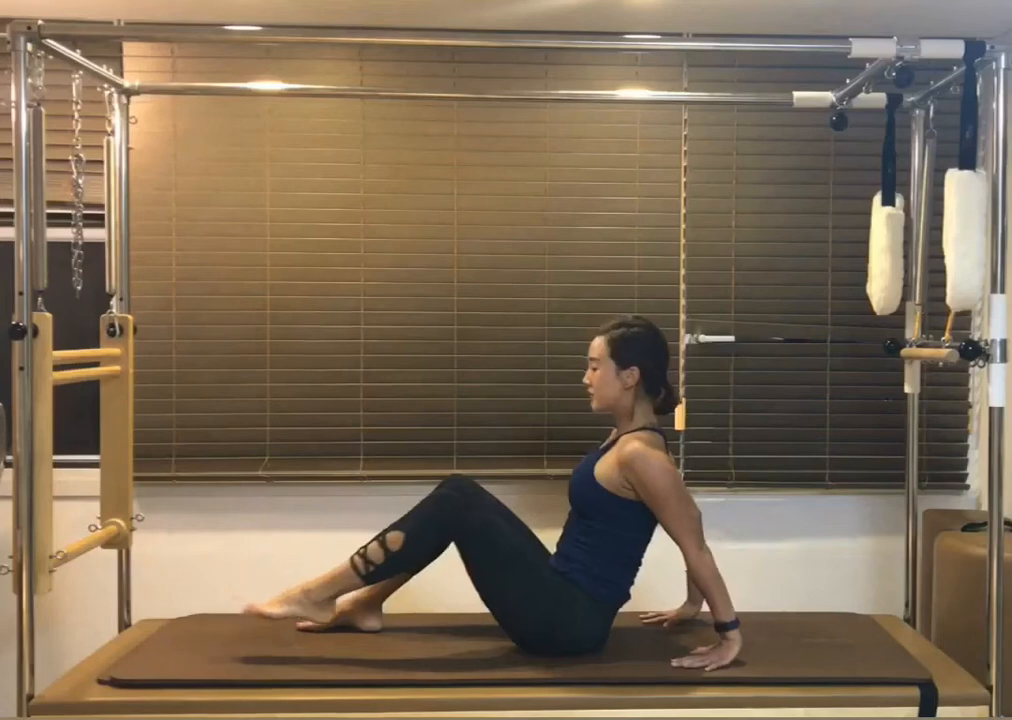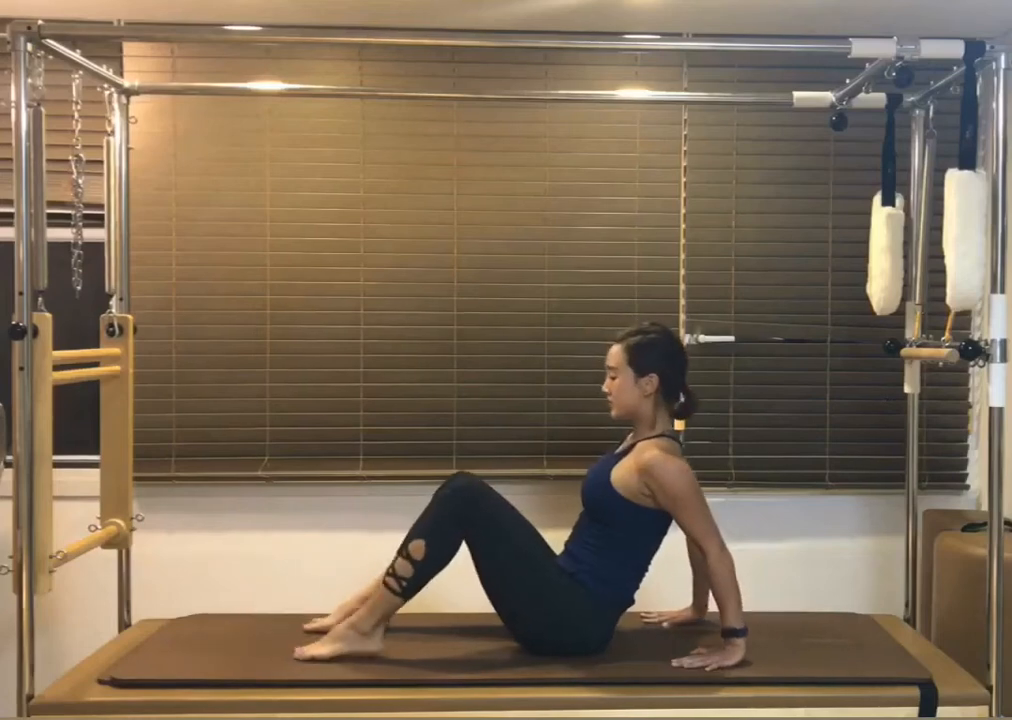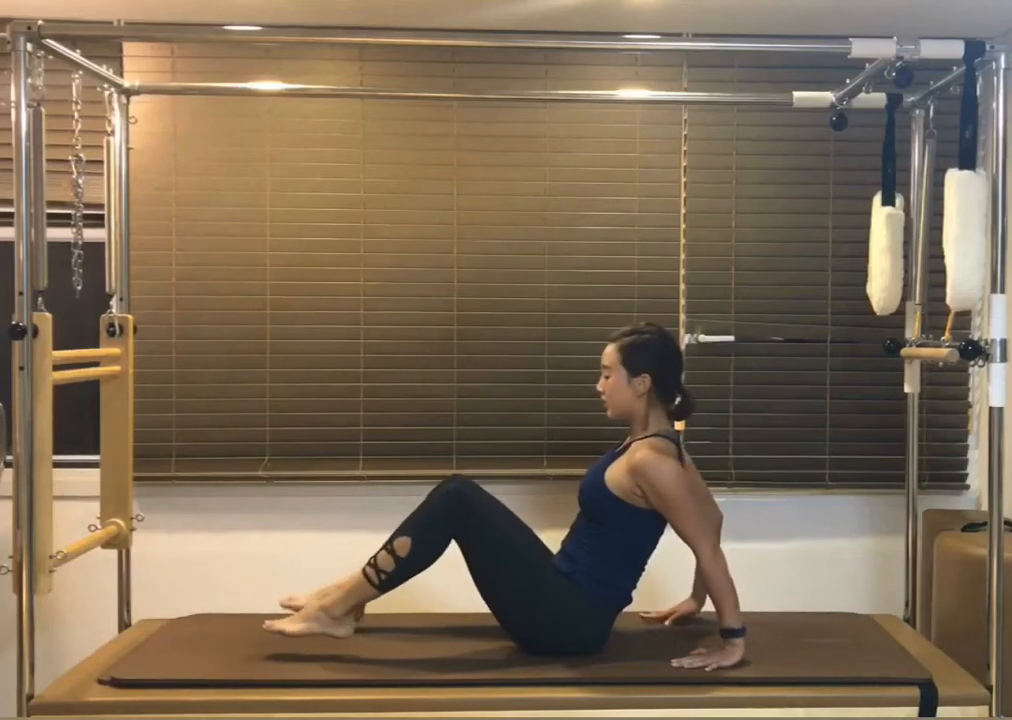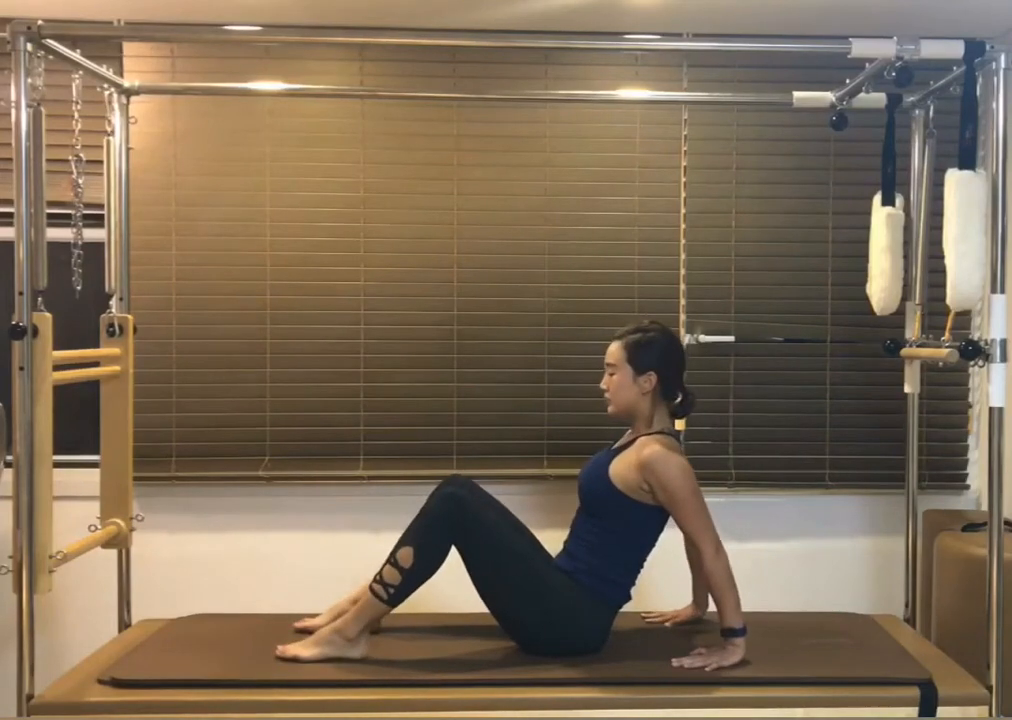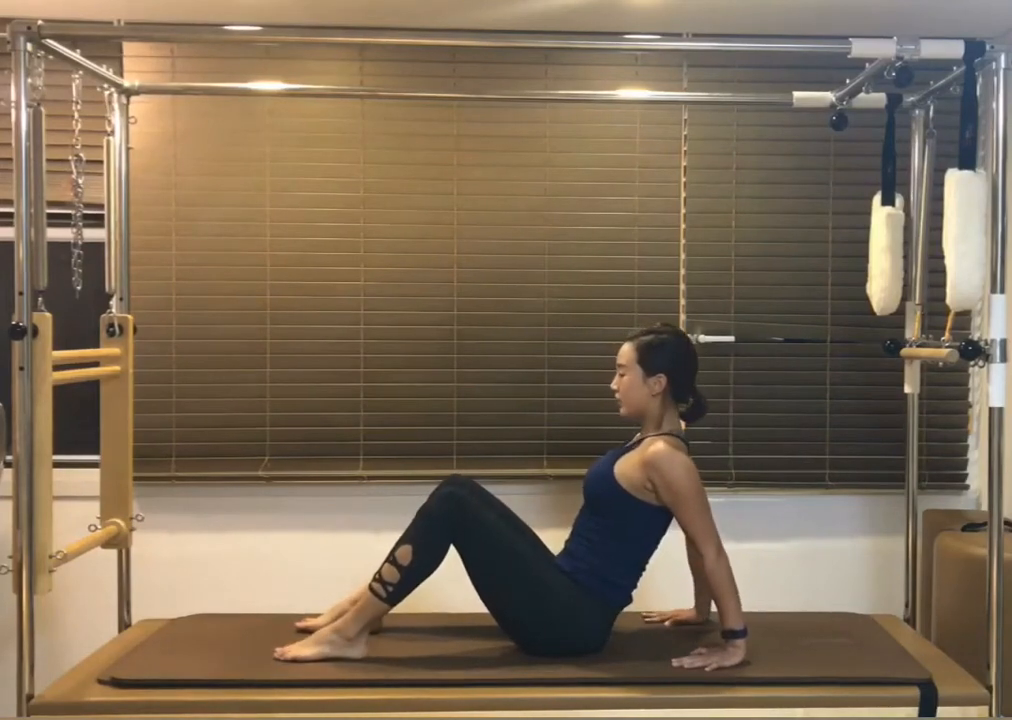
dt=0.5s
person 1, frame 1
left shoulder: (639, 455)
right shoulder: (630, 437)
left elbow: (695, 544)
right elbow: (692, 516)
left wrist: (729, 636)
right wrist: (691, 604)
left hip: (567, 621)
right hip: (561, 596)
left knee: (450, 509)
right knee: (458, 490)
left ankle: (319, 596)
right ankle: (365, 604)
person 1, frame 2
left shoulder: (657, 461)
right shoulder: (644, 441)
left elbow: (714, 548)
right elbow: (697, 537)
left wrist: (734, 640)
right wrist: (697, 607)
left hip: (570, 623)
right hip: (564, 596)
left knee: (463, 499)
right knee: (461, 489)
left ankle: (364, 628)
right ankle: (373, 602)
person 1, frame 3
left shoulder: (650, 461)
right shoulder: (654, 443)
left elbow: (707, 548)
right elbow: (713, 516)
left wrist: (734, 640)
right wrist: (696, 600)
left hip: (568, 622)
right hip: (562, 595)
left knee: (455, 502)
right knee: (457, 492)
left ankle: (337, 611)
right ankle: (352, 593)
person 1, frame 4
left shoulder: (657, 458)
right shoulder: (640, 438)
left elbow: (710, 546)
right elbow: (692, 537)
left wrist: (733, 639)
right wrist: (697, 606)
left hip: (569, 620)
right hip: (561, 596)
left knee: (451, 508)
right knee: (457, 492)
left ankle: (347, 634)
right ankle: (366, 603)
person 1, frame 5
left shoulder: (663, 457)
right shoulder: (651, 441)
left elbow: (711, 549)
right elbow: (695, 541)
left wrist: (735, 641)
right wrist: (700, 609)
left hip: (569, 621)
right hip: (562, 592)
left knee: (450, 508)
right knee: (459, 491)
left ankle: (348, 633)
right ankle: (366, 604)
